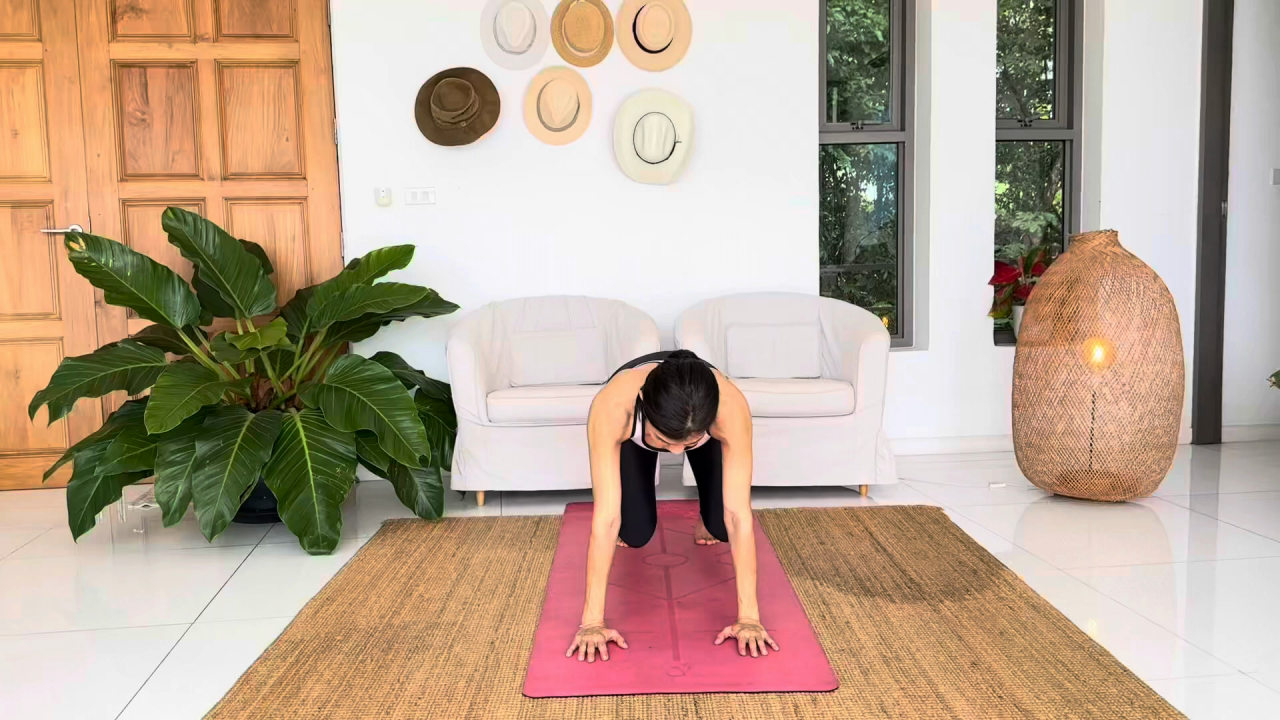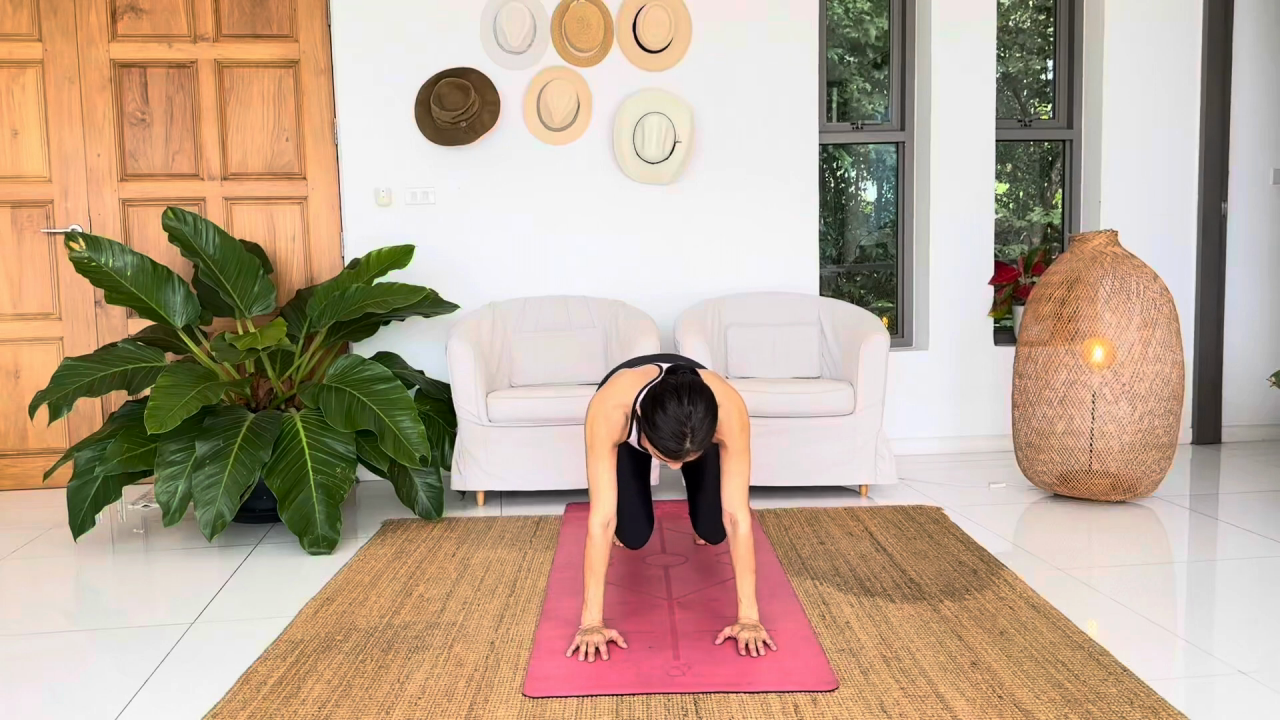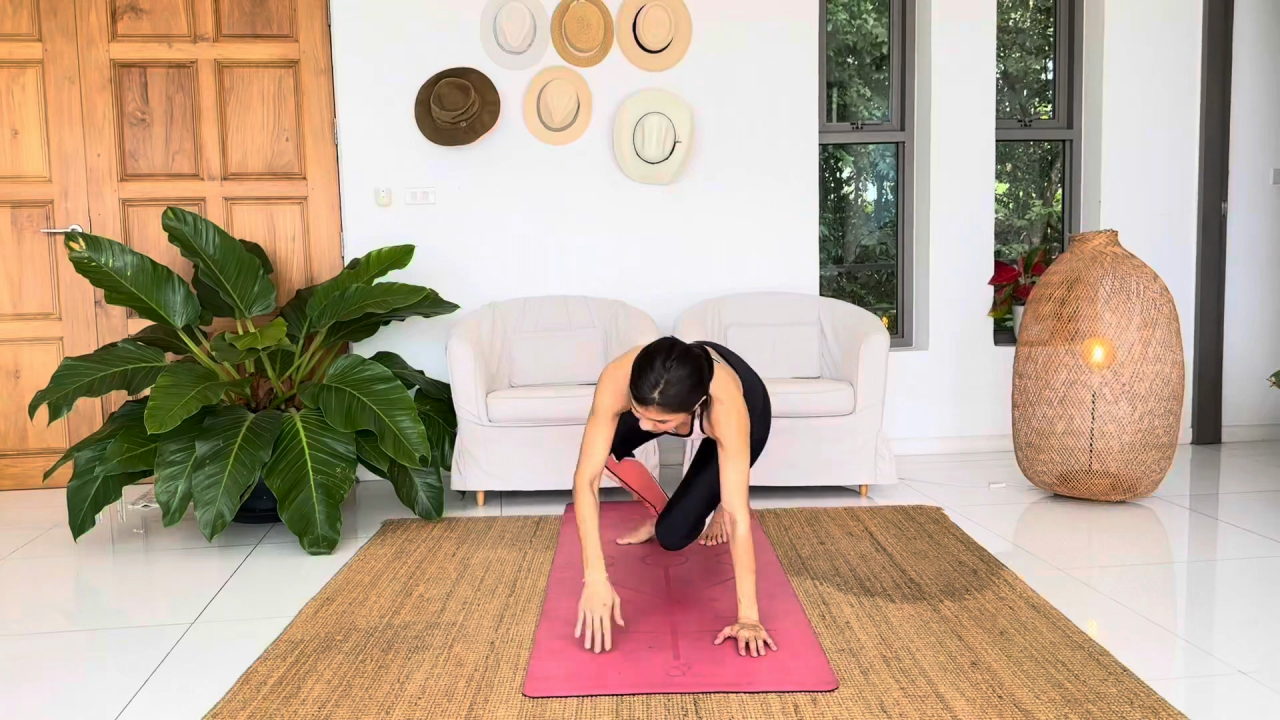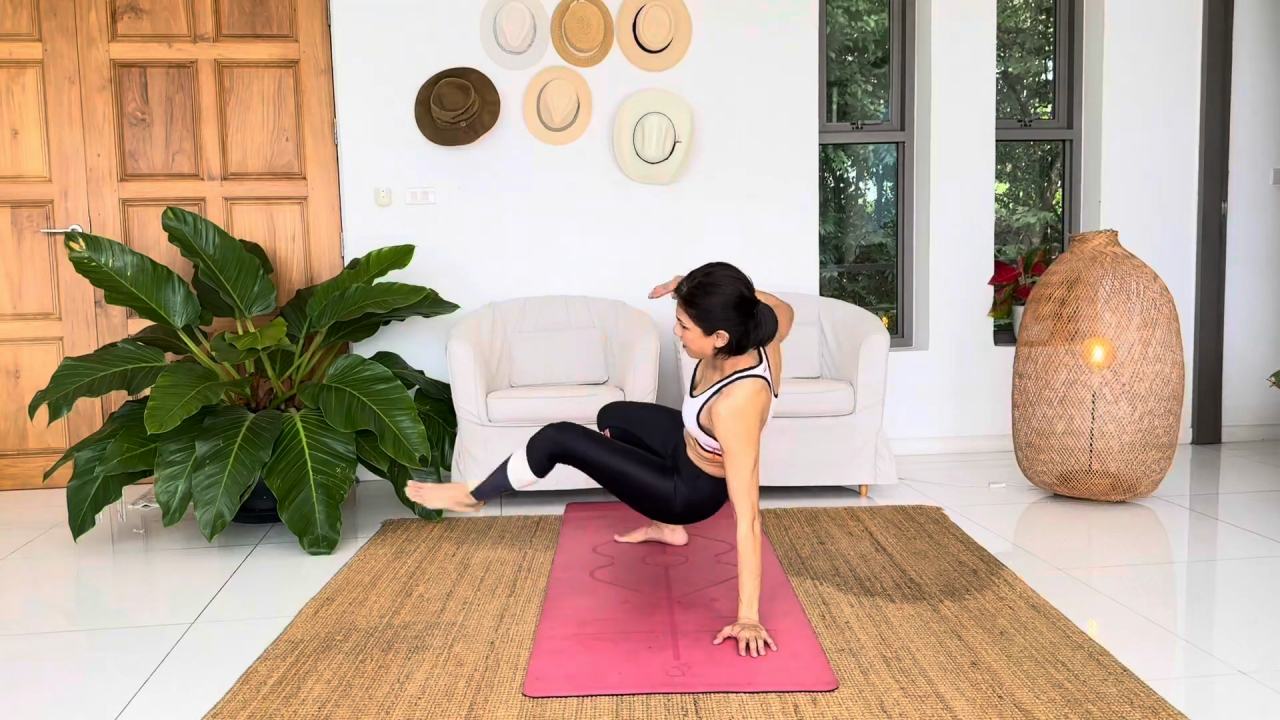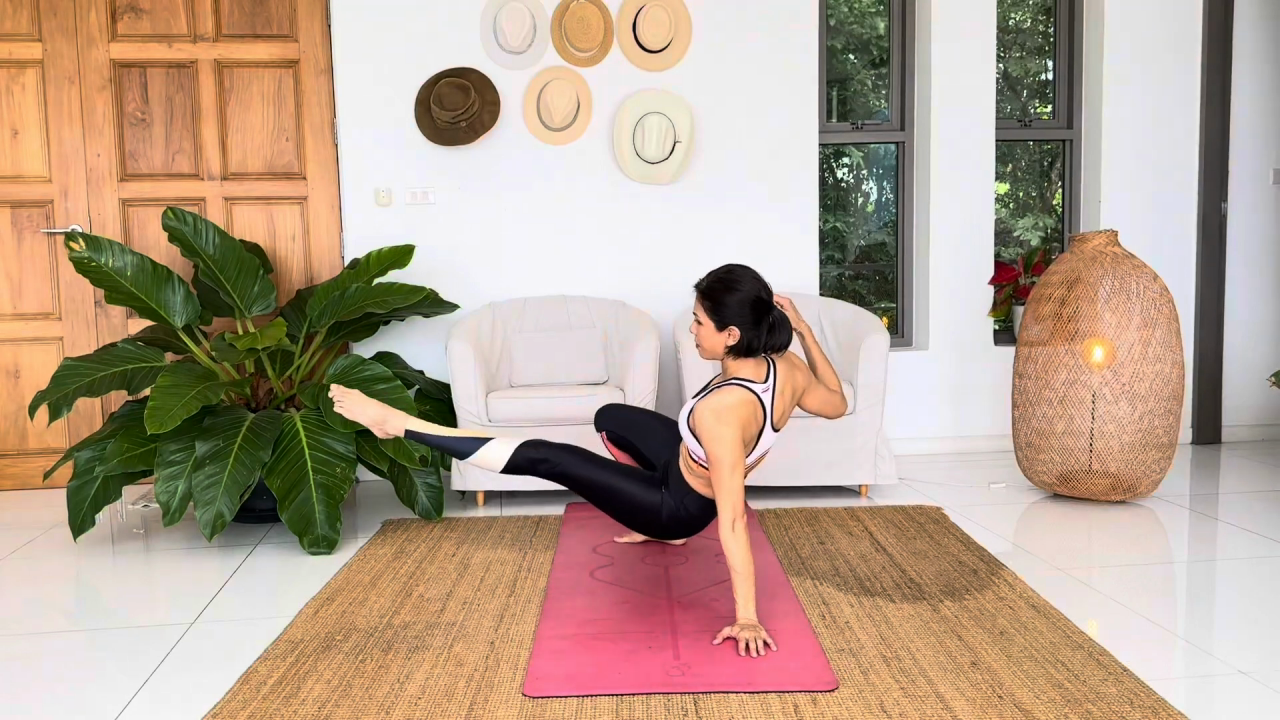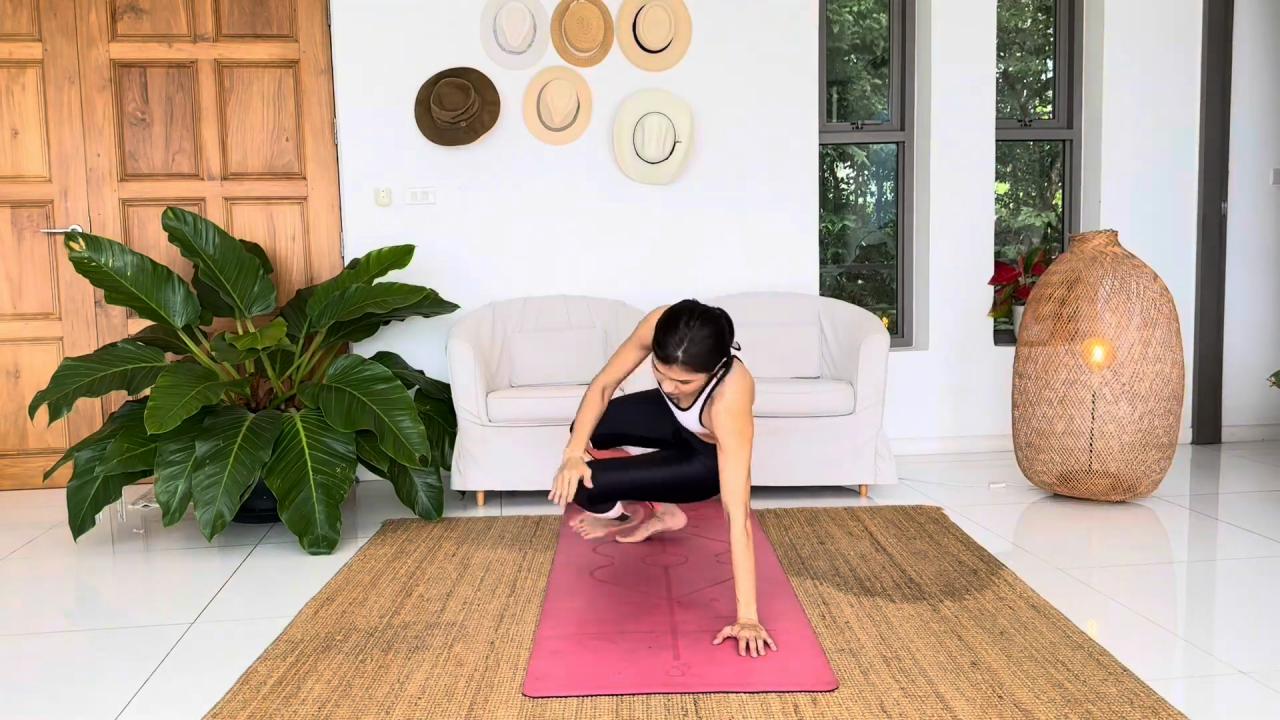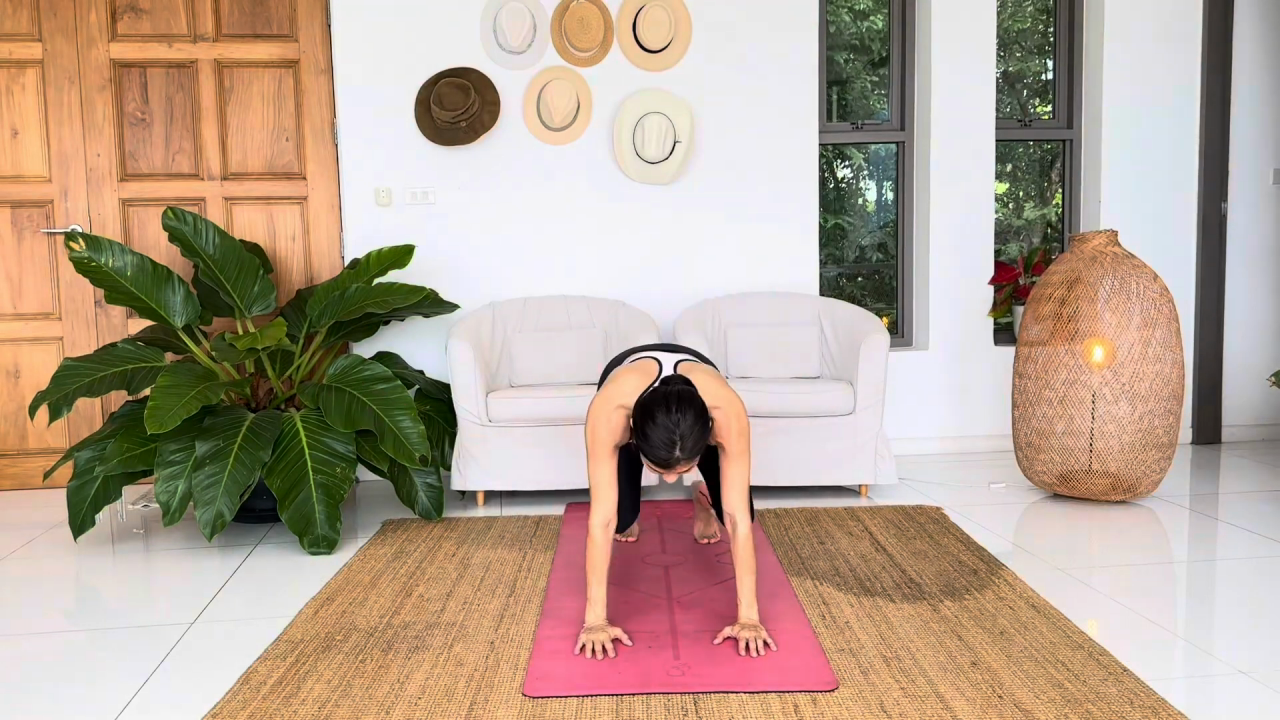
dt=0.5s
person 1, frame 1
left shoulder: (730, 406)
right shoulder: (613, 406)
left elbow: (739, 515)
right elbow: (605, 518)
left wrist: (748, 616)
right wrist: (592, 620)
left hip: (701, 423)
right hip: (634, 420)
left knee: (720, 527)
right knee: (636, 533)
left ankle: (709, 520)
person 1, frame 2
left shoulder: (727, 407)
right shoulder: (610, 408)
left elbow: (737, 515)
right elbow: (601, 519)
left wrist: (749, 616)
right wrist: (591, 620)
left hip: (697, 418)
right hip: (629, 411)
left knee: (713, 531)
right knee: (633, 535)
person 1, frame 3
left shoulder: (725, 405)
right shoulder: (623, 377)
left elbow: (739, 515)
right elbow: (585, 481)
left wrist: (748, 617)
right wrist: (594, 580)
left knee: (673, 535)
left ankle: (714, 502)
right ankle: (662, 514)
person 1, frame 4
left shoulder: (738, 405)
right shoulder: (753, 336)
left elbow: (746, 518)
right elbow: (784, 313)
left wrist: (749, 617)
right wrist: (685, 286)
left hip: (688, 490)
right hip: (688, 446)
left knee: (556, 439)
right knee: (612, 418)
left ankle: (472, 496)
right ankle: (666, 527)
person 1, frame 5
left shoulder: (721, 408)
right shoulder: (785, 365)
left elbow: (733, 521)
right elbow: (837, 405)
left wrist: (747, 618)
right wrist: (800, 327)
left hip: (682, 503)
right hip: (691, 463)
left knee: (542, 457)
right knee: (609, 419)
left ankle: (401, 425)
right ankle: (662, 529)
person 1, frame 6
left shoulder: (734, 394)
right shoulder: (660, 325)
left elbow: (737, 514)
right elbow: (602, 385)
left wrist: (747, 616)
right wrist: (574, 450)
left hip: (710, 459)
right hip: (679, 418)
left knee: (591, 487)
left ankle: (625, 517)
right ankle: (663, 513)
person 1, frame 7
left shoulder: (725, 410)
right shoulder: (610, 410)
left elbow: (738, 517)
right elbow: (601, 519)
left wrist: (748, 615)
right wrist: (595, 618)
left knee: (735, 516)
right knee: (621, 520)
left ankle: (703, 499)
